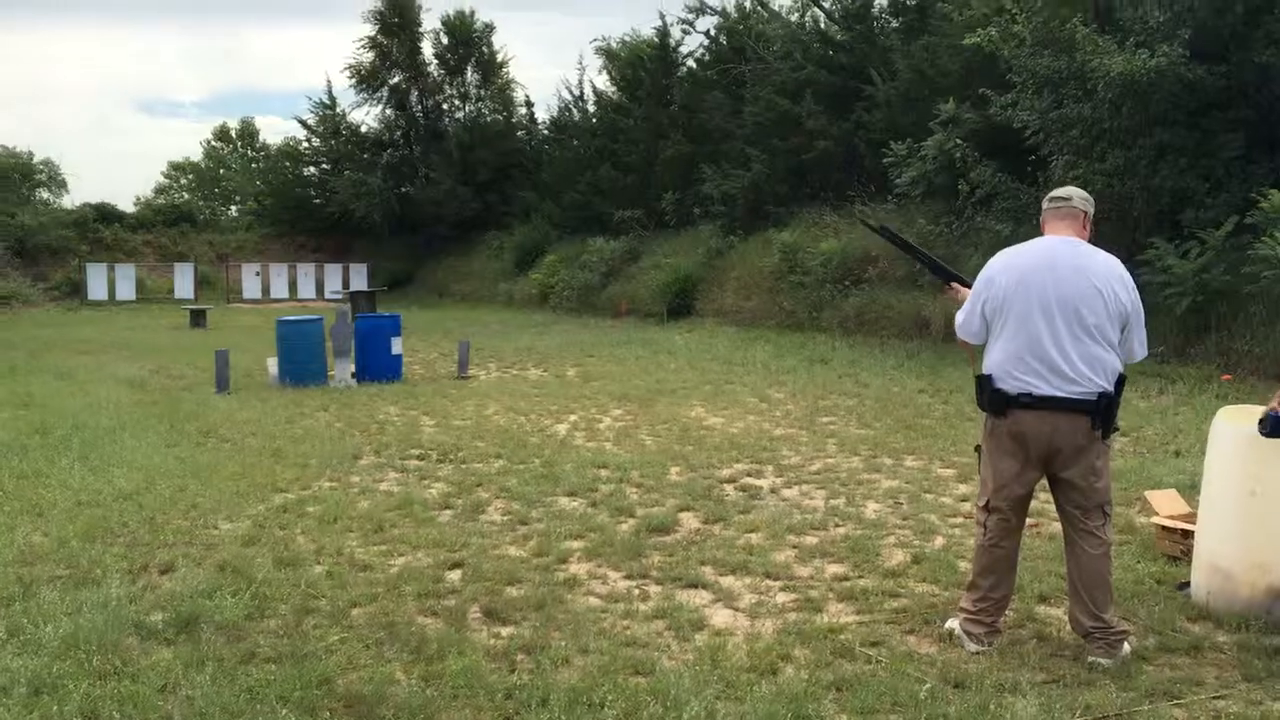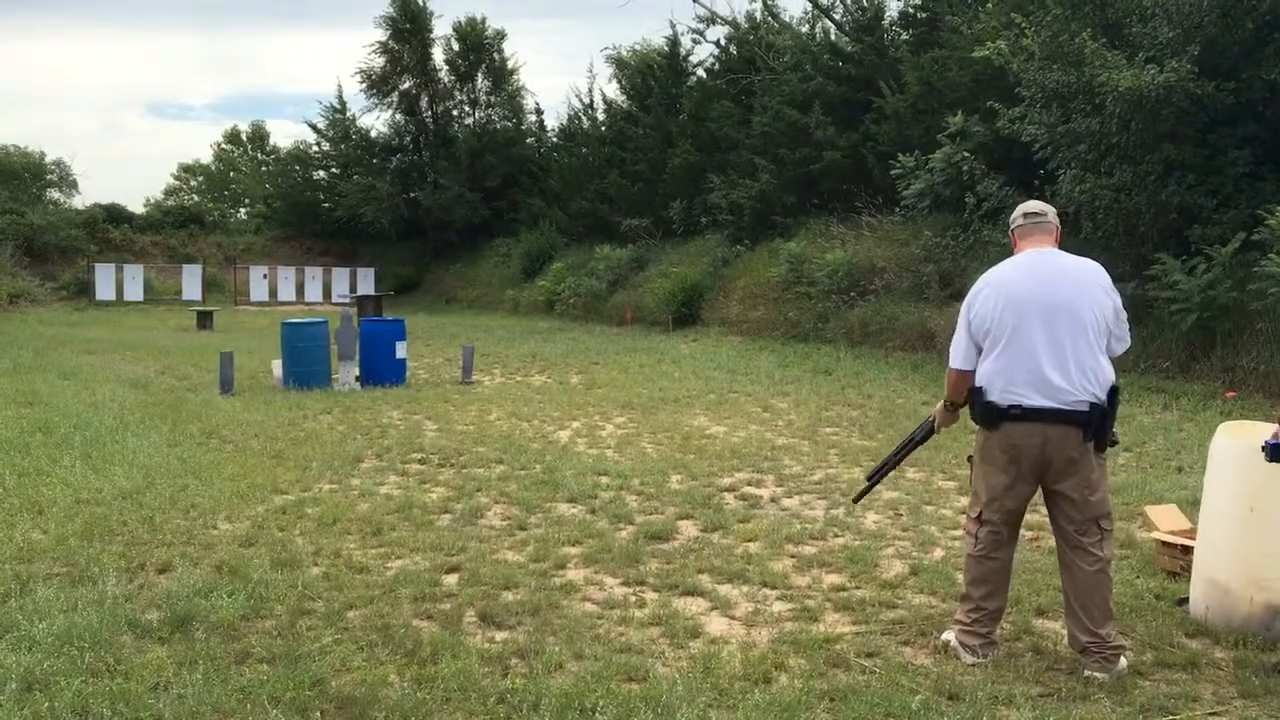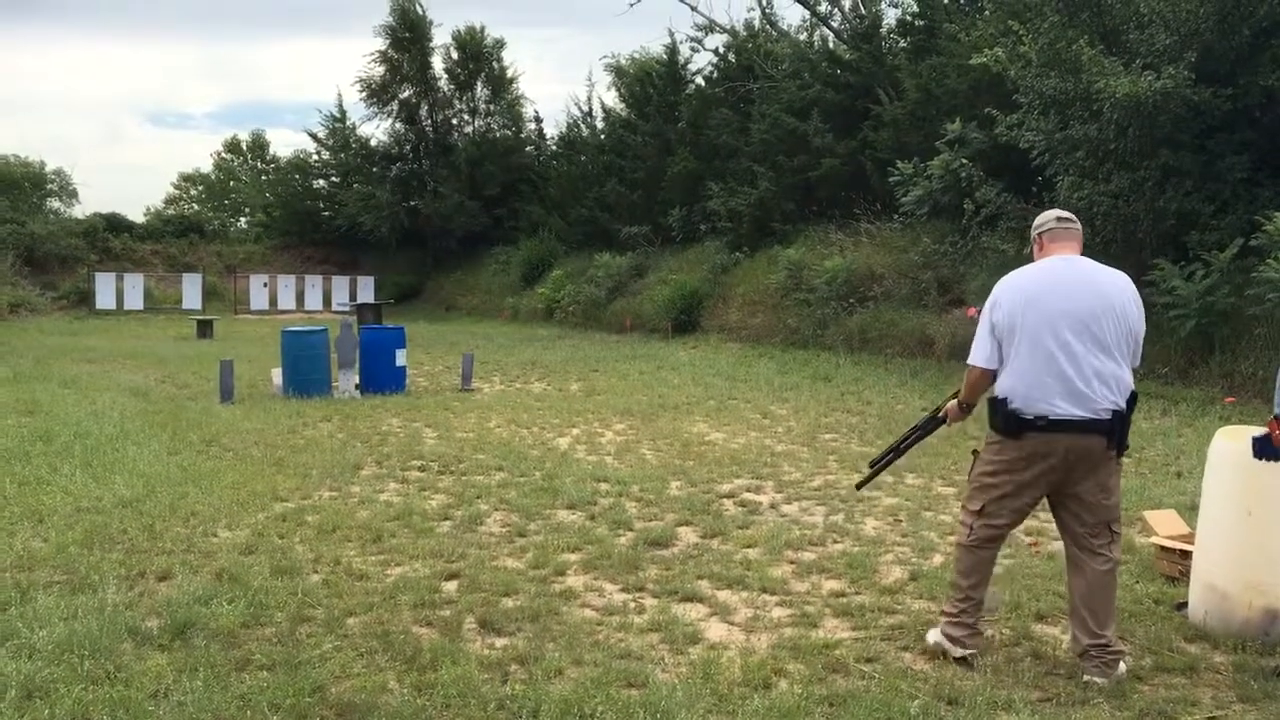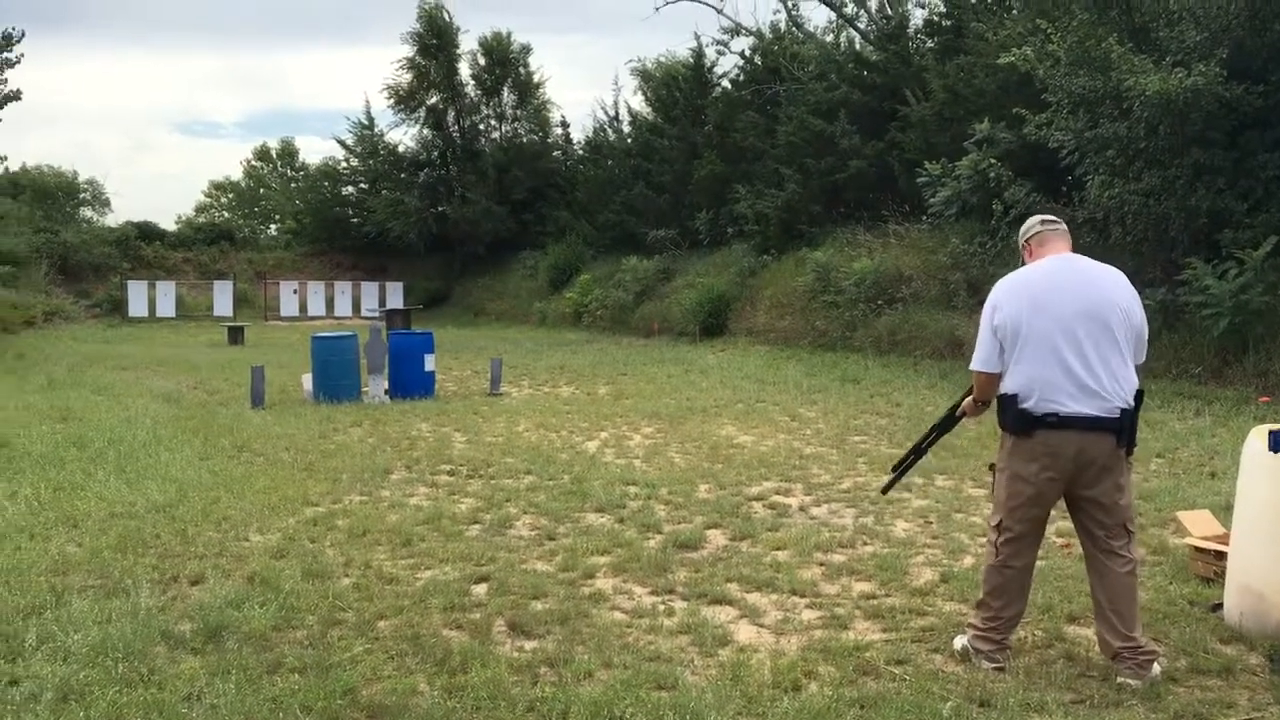
dt=0.7s
person 1, frame 1
left shoulder: (1004, 263)
right shoulder: (1111, 270)
left elbow: (969, 334)
right elbow: (1133, 351)
left wrist: (966, 301)
left hip: (1013, 415)
right hip: (1084, 420)
left knee: (997, 522)
right knee: (1089, 528)
left ankle: (978, 625)
right ankle: (1102, 637)
person 1, frame 2
left shoulder: (990, 282)
right shoulder: (1094, 275)
left elbow: (962, 367)
right elbow: (1117, 345)
left wrist: (949, 407)
left hip: (1007, 429)
right hip: (1077, 429)
left knee: (990, 533)
right knee: (1087, 541)
left ankle: (974, 637)
right ankle: (1100, 651)
person 1, frame 3
left shoulder: (1013, 285)
right shoulder: (1120, 286)
left elbow: (981, 367)
right elbow: (1130, 359)
left wrist: (963, 404)
left hip: (1024, 434)
right hip: (1097, 436)
left knee: (980, 526)
right knee: (1095, 546)
left ankle: (958, 632)
right ankle: (1100, 656)
person 1, frame 4
left shoulder: (1009, 288)
right shoulder: (1117, 282)
left elbow: (986, 372)
right elbow: (1136, 357)
left wrist: (978, 402)
left hip: (1034, 436)
right hip: (1105, 436)
left knee: (1010, 542)
right knee: (1112, 545)
left ankle: (988, 643)
right ankle: (1132, 657)
